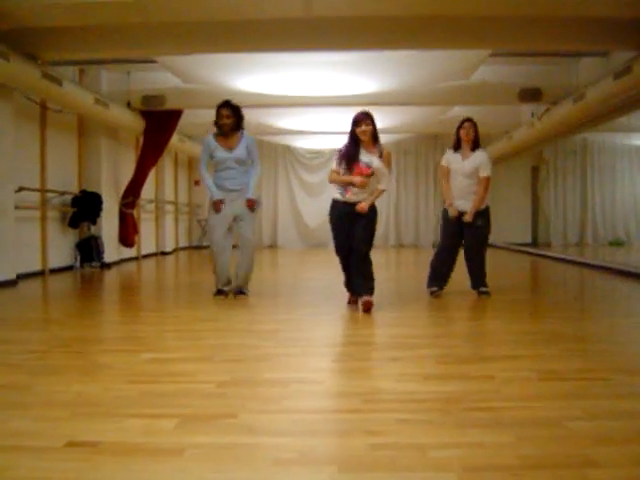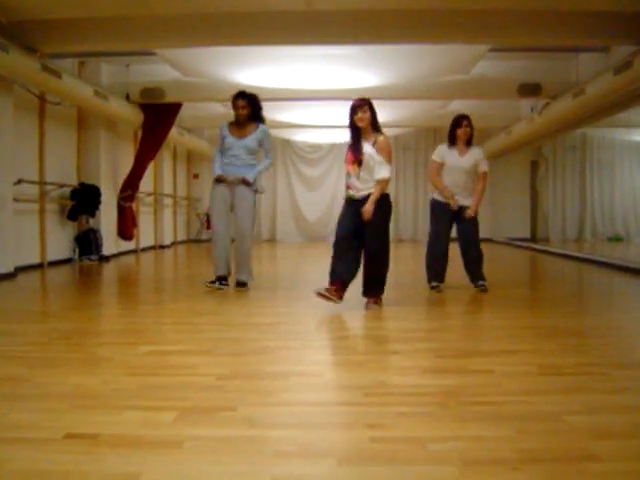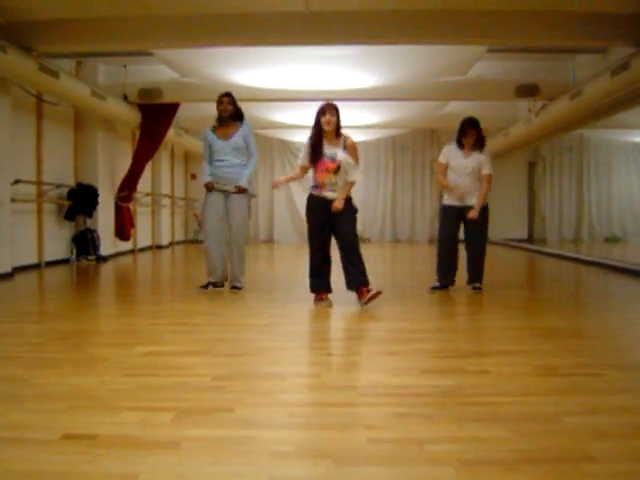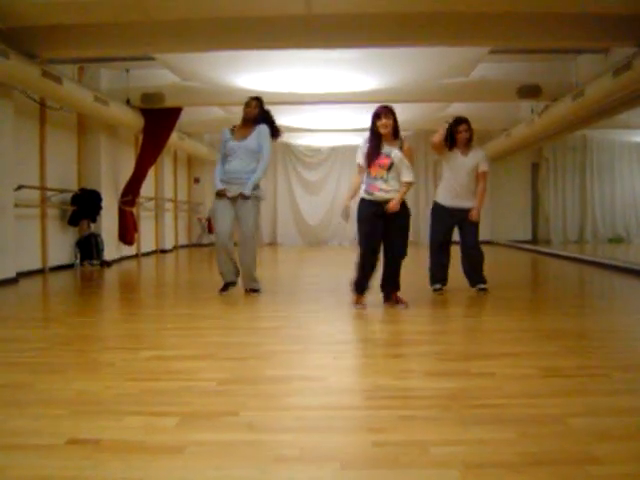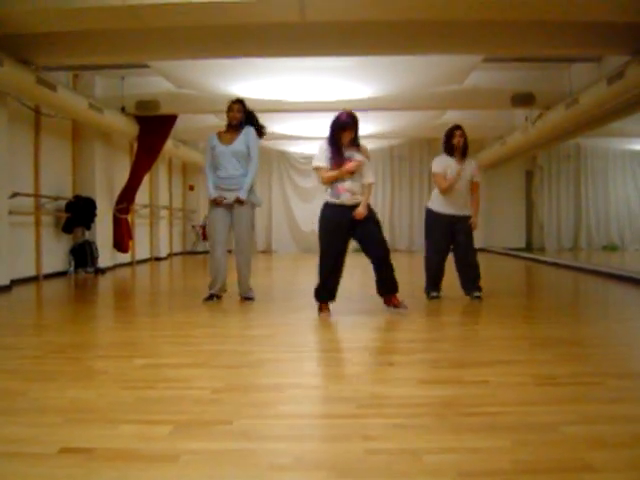
dt=1s
person 1, frame 1
left shoulder: (383, 153)
right shoulder: (346, 151)
left elbow: (383, 184)
right elbow: (332, 176)
left wrist: (368, 202)
right wrist: (352, 180)
left hip: (365, 208)
right hip: (341, 207)
left knee: (361, 250)
right knee: (344, 250)
left ankle: (365, 293)
right ankle: (353, 291)
person 1, frame 2
left shoulder: (380, 141)
right shoulder: (355, 140)
left elbow: (384, 176)
left wrist: (372, 203)
left hip: (374, 202)
right hip: (352, 201)
left knee: (374, 249)
right knee: (343, 241)
left ankle: (374, 294)
right ankle: (336, 287)
person 1, frame 3
left shoulder: (348, 144)
right shoulder: (312, 144)
left elbow: (352, 176)
right elbow: (303, 169)
left wrist: (342, 198)
right wrist: (285, 179)
left hip: (340, 202)
right hip: (316, 202)
left knee: (349, 243)
right knee: (318, 247)
left ankle: (362, 288)
right ankle: (321, 291)
person 1, frame 4
left shoulder: (402, 149)
right shoulder: (368, 145)
left elbow: (408, 180)
right elbow: (360, 175)
left wrist: (398, 199)
right wrist: (348, 199)
left hip: (394, 206)
right hip: (369, 205)
left knee: (396, 251)
right knee: (369, 249)
left ankle: (391, 292)
right ankle: (359, 292)
person 1, frame 5
left shoulder: (361, 152)
right shoulder: (326, 149)
left elbow: (368, 183)
right elbow: (323, 178)
left wrist: (363, 205)
right wrist: (346, 168)
left hip: (359, 209)
right hip: (334, 210)
left knee: (379, 251)
right knee: (330, 258)
left ankle: (390, 295)
right ankle: (324, 300)
person 2, frame 1
left shoulder: (246, 138)
right shoulder: (210, 141)
left elbow: (255, 166)
right elbow: (203, 169)
left wrist: (251, 193)
right wrist: (214, 194)
left hip: (243, 195)
right hip: (221, 195)
left knee: (247, 239)
right knee: (218, 239)
left ankle: (240, 284)
right ankle: (223, 284)
person 2, frame 2
left shoulder: (261, 130)
right shoulder: (225, 128)
left elbow: (268, 158)
left wrist: (252, 175)
right wrist: (216, 171)
left hip: (245, 183)
right hip: (223, 181)
left knee: (244, 228)
right knee: (219, 227)
left ankle: (242, 277)
right ankle: (222, 275)
person 2, frame 3
left shoulder: (244, 128)
right shoulder: (209, 133)
left elbow: (254, 156)
right elbow: (206, 160)
left wrist: (245, 180)
right wrist: (206, 178)
left hip: (238, 186)
right hip: (216, 185)
left knee: (238, 232)
right knee: (213, 230)
left ankle: (236, 280)
right ankle: (215, 278)
person 2, frame 4
left shoulder: (262, 129)
right shoulder: (228, 132)
left elbow: (265, 160)
right elbow: (220, 161)
left wrist: (248, 188)
right wrist: (218, 184)
left hip: (247, 189)
right hip: (225, 189)
left knee: (248, 237)
right knee: (222, 235)
left ankle: (250, 282)
right ankle: (230, 277)
person 2, frame 5
left shoulder: (249, 132)
right shoulder: (214, 138)
left elbow: (254, 162)
right elbow: (209, 168)
left wrist: (243, 192)
right wrist: (211, 192)
left hip: (242, 194)
right hip: (219, 195)
left knee: (243, 243)
right knee: (217, 242)
left ankle: (245, 290)
right ankle: (216, 289)
person 3, frame 1
left shoulder: (482, 156)
right shoulder: (450, 155)
left elbow: (483, 187)
right elbow: (444, 180)
left wrist: (471, 212)
right wrist: (450, 205)
left hip: (477, 211)
right hip: (452, 209)
left knee: (475, 249)
right knee: (446, 247)
left ankle: (480, 285)
right ankle: (435, 284)
person 3, frame 2
left shoulder: (477, 153)
right shoulder: (443, 150)
left elbow: (482, 181)
right elbow: (432, 175)
left wrist: (473, 206)
right wrist: (449, 197)
left hip: (468, 205)
right hip: (442, 203)
left knee: (471, 242)
right knee: (438, 242)
left ankle: (478, 279)
right ankle: (435, 279)
person 3, frame 3
left shoulder: (483, 156)
right shoulder: (449, 150)
left elbow: (486, 184)
right elbow: (439, 177)
left wrist: (477, 208)
right wrist: (454, 189)
left hip: (475, 206)
right hip: (451, 206)
left knee: (476, 245)
right knee: (445, 243)
left ankle: (475, 280)
right ankle: (443, 280)
person 3, frame 4
left shoulder: (479, 154)
right shoulder: (446, 151)
left elbow: (482, 182)
right elbow: (435, 141)
left wrist: (477, 207)
right wrist: (446, 126)
left hip: (468, 208)
right hip: (443, 206)
left knee: (471, 245)
right knee: (438, 244)
left ankle: (478, 281)
right ankle: (438, 281)
person 3, frame 5
left shoulder: (472, 164)
right shoulder: (440, 161)
left elbow: (474, 193)
right elbow: (442, 188)
left wrist: (475, 216)
right wrist: (458, 173)
left hip: (462, 216)
right hip: (438, 214)
left knee: (467, 253)
right knee: (436, 253)
left ankle: (473, 288)
right ankle: (433, 288)
